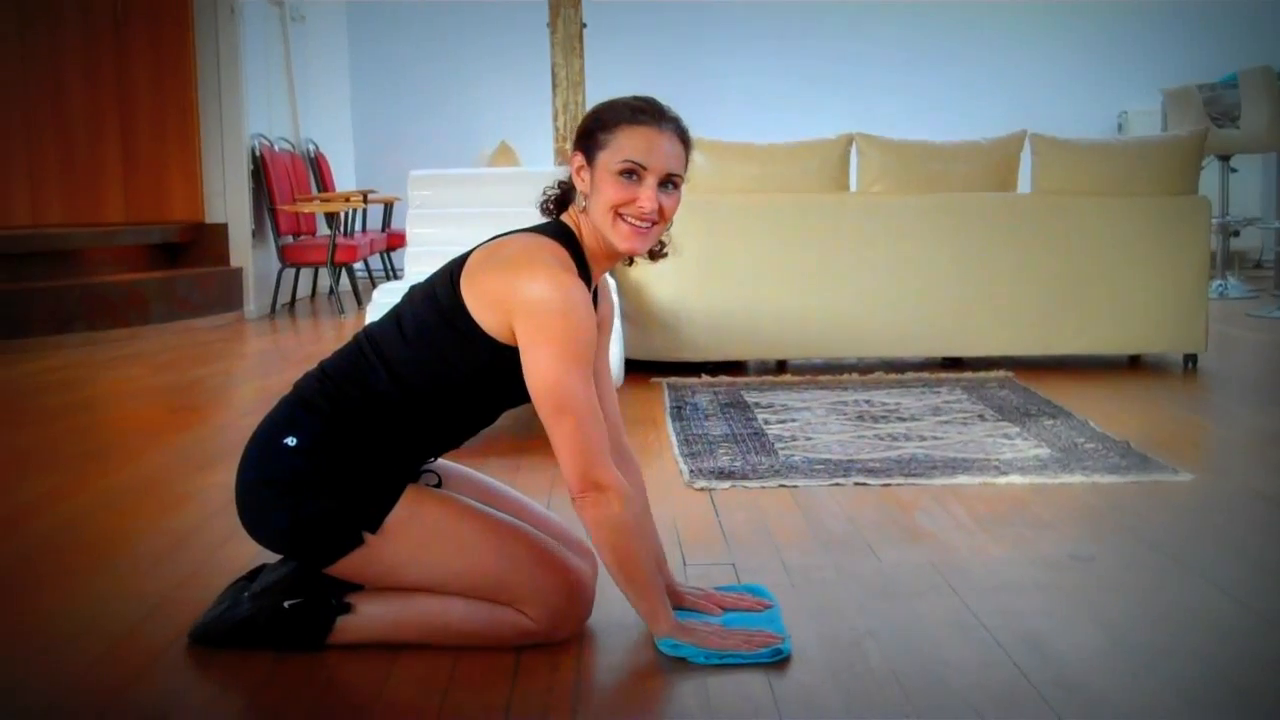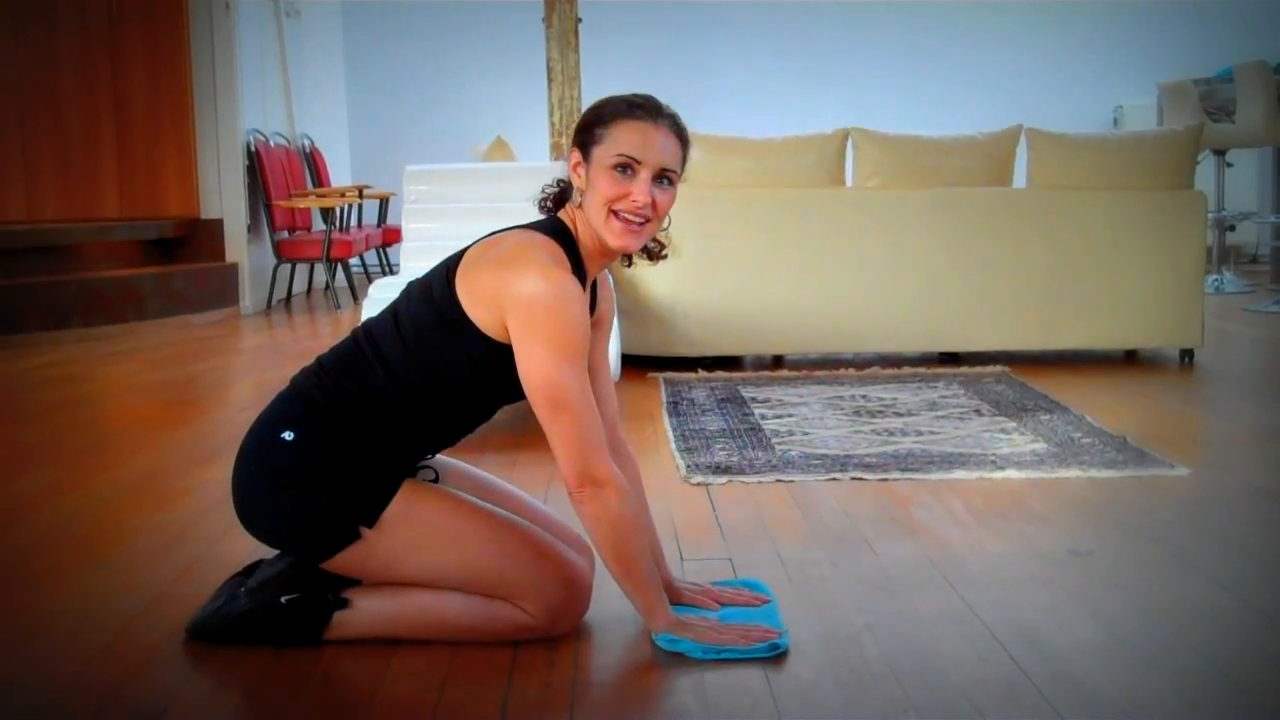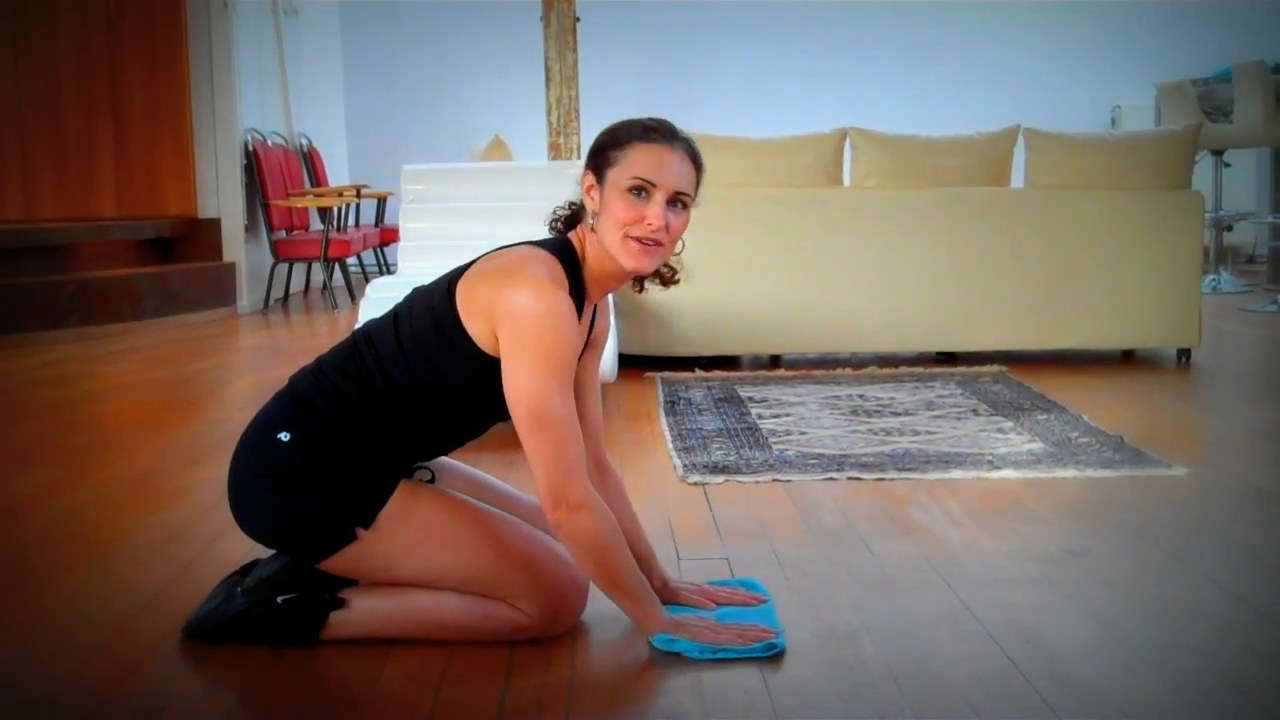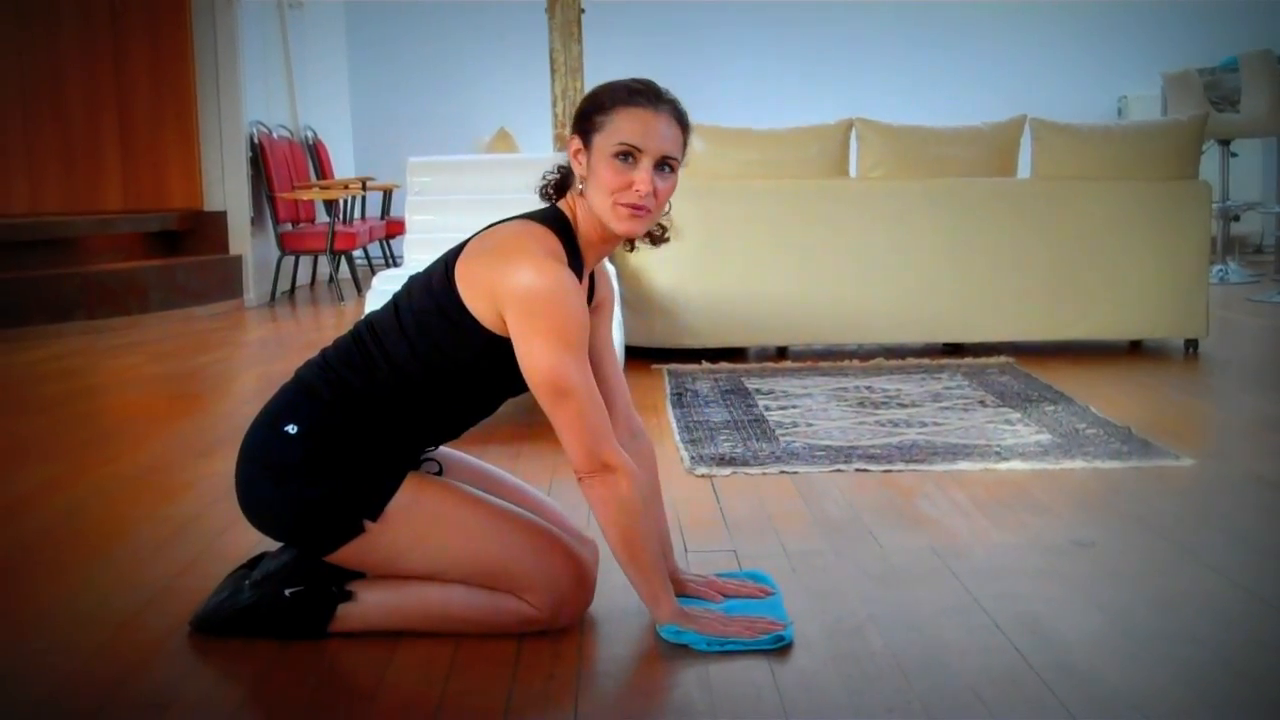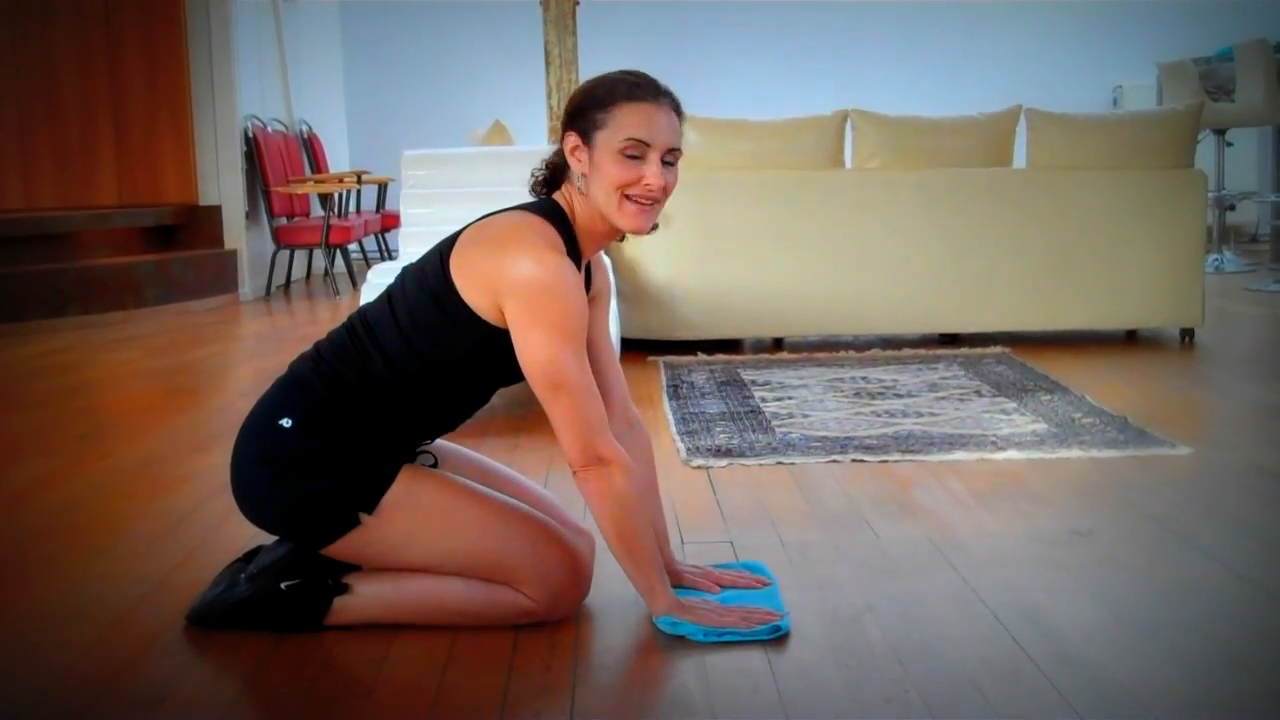
dt=0.7s
person 1, frame 1
left shoulder: (587, 285)
right shoulder: (547, 278)
left elbow: (613, 453)
right elbow: (594, 484)
left wrist: (665, 584)
right wrist: (664, 620)
left hip: (380, 464)
right hip: (309, 475)
left knee: (572, 564)
right knee: (561, 599)
left ankle: (338, 572)
right ankle: (308, 611)
person 1, frame 2
left shoulder: (590, 284)
right shoulder: (540, 276)
left elbow: (611, 450)
right elbow: (591, 480)
left wrist: (664, 580)
right wrist: (661, 616)
left hip: (376, 460)
right hip: (307, 471)
left knee: (570, 560)
right knee: (559, 596)
left ankle: (332, 567)
right ankle: (305, 606)
person 1, frame 3
left shoulder: (589, 303)
right shoulder: (537, 292)
left elbow: (593, 464)
right elbow: (568, 501)
left wrist: (659, 582)
right wrist: (656, 621)
left hip: (373, 461)
right hip: (300, 470)
left knee: (564, 558)
right knee: (555, 595)
left ankle: (327, 570)
right ankle: (302, 608)
person 1, frame 4
left shoulder: (589, 275)
right shoulder: (536, 268)
left elbow: (626, 435)
right elbow: (601, 466)
left wrist: (670, 572)
right wrist: (667, 607)
left hip: (380, 452)
right hip: (309, 463)
left knee: (567, 554)
right knee: (562, 586)
left ankle: (337, 560)
right ankle: (307, 599)
person 1, frame 5
left shoulder: (586, 264)
right shoulder: (535, 260)
left elbow: (623, 426)
right elbow: (596, 459)
left wrist: (666, 564)
right wrist: (662, 598)
left hip: (378, 445)
right hip: (304, 456)
left knee: (565, 546)
right knee: (559, 579)
left ankle: (333, 555)
right ankle: (303, 593)
